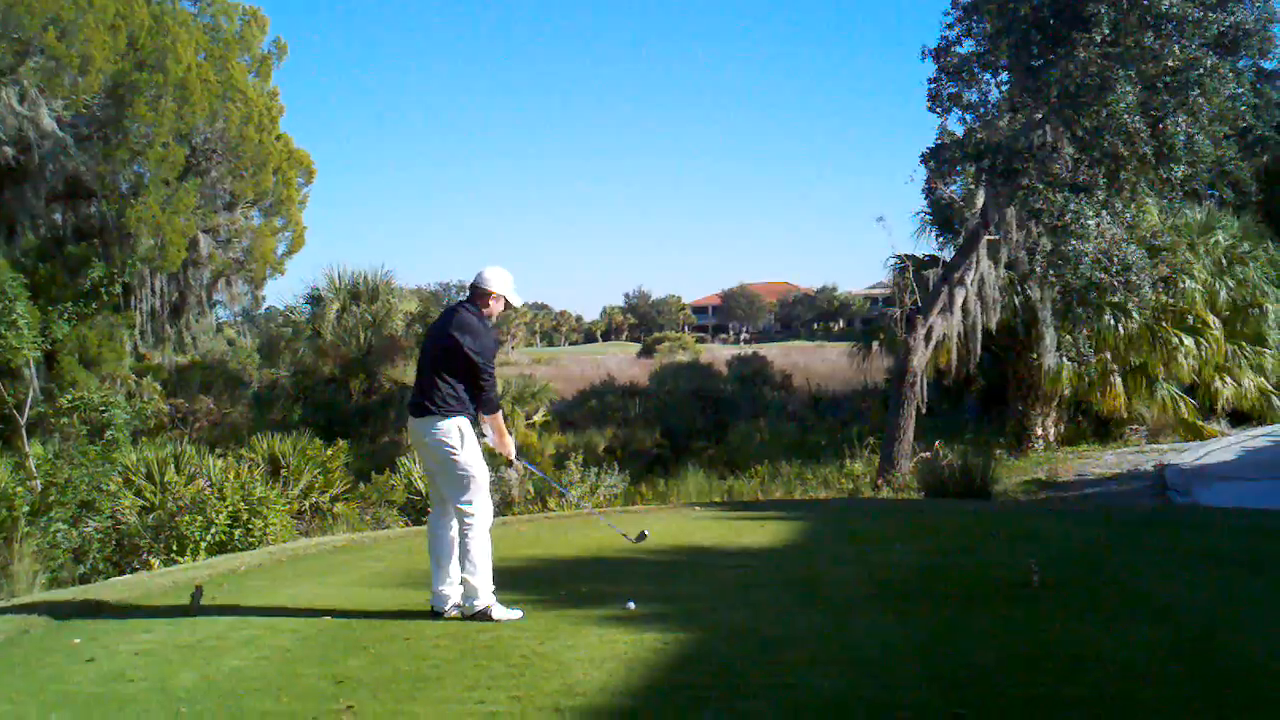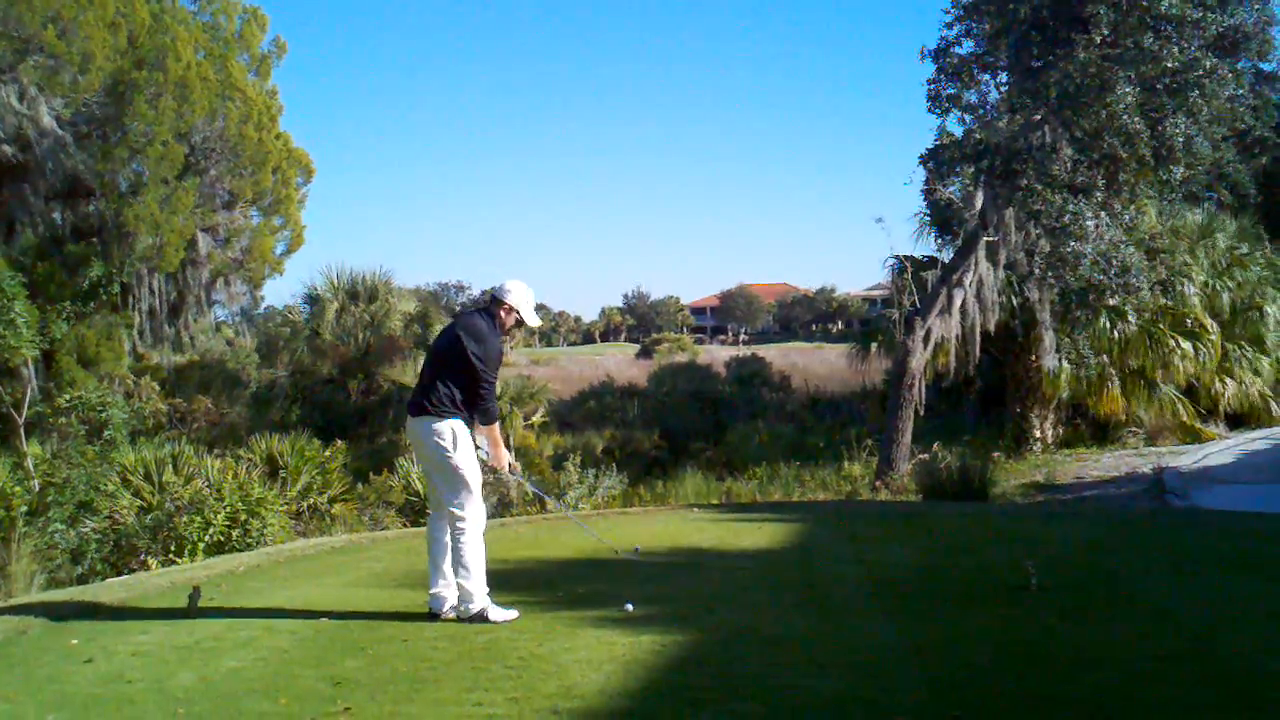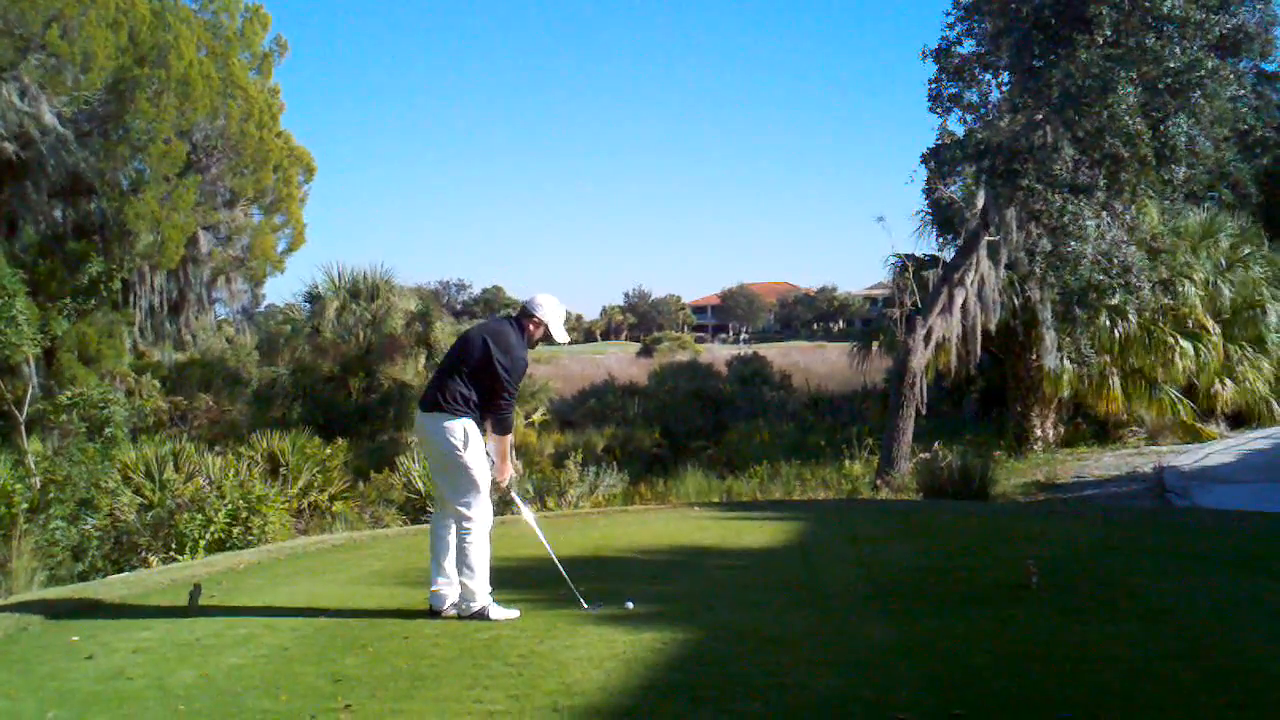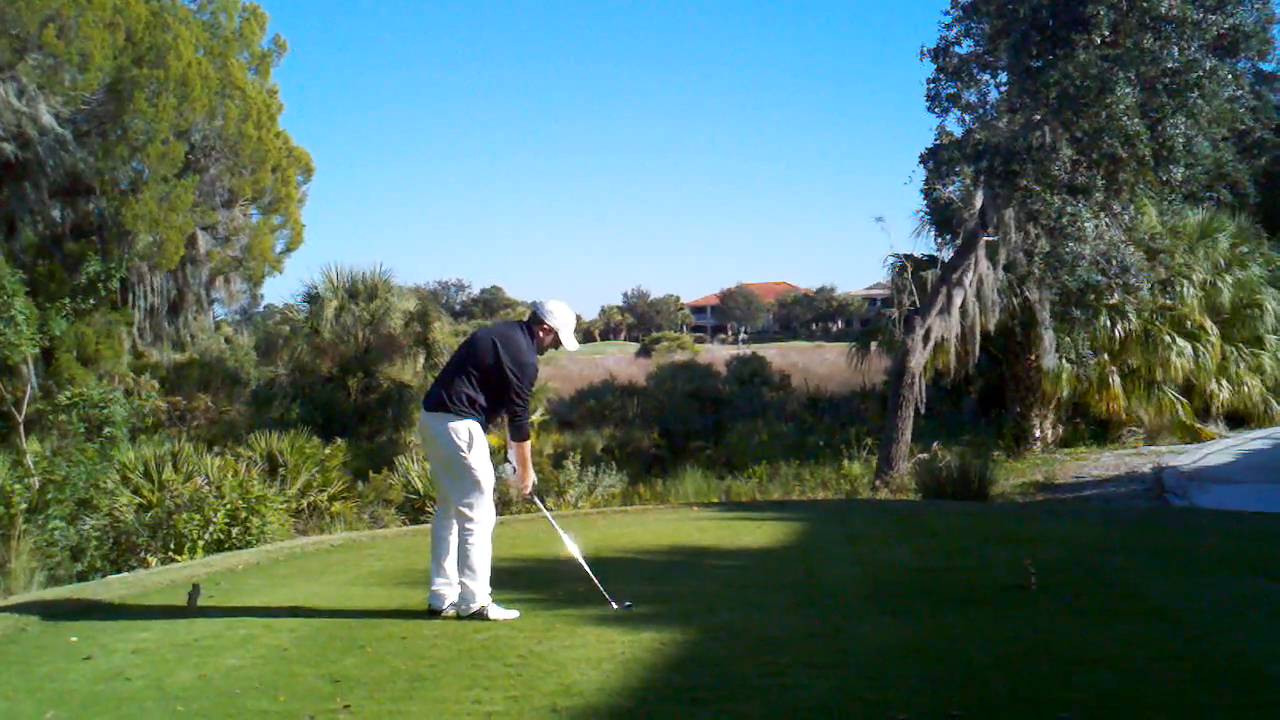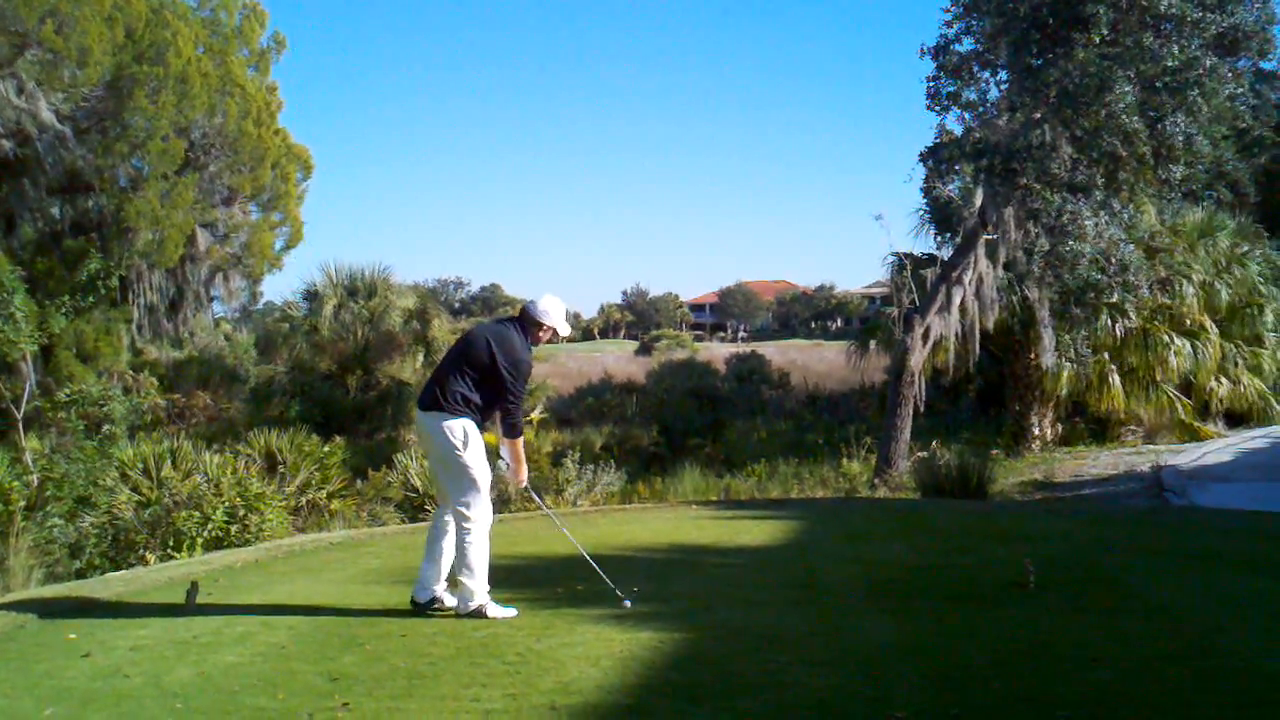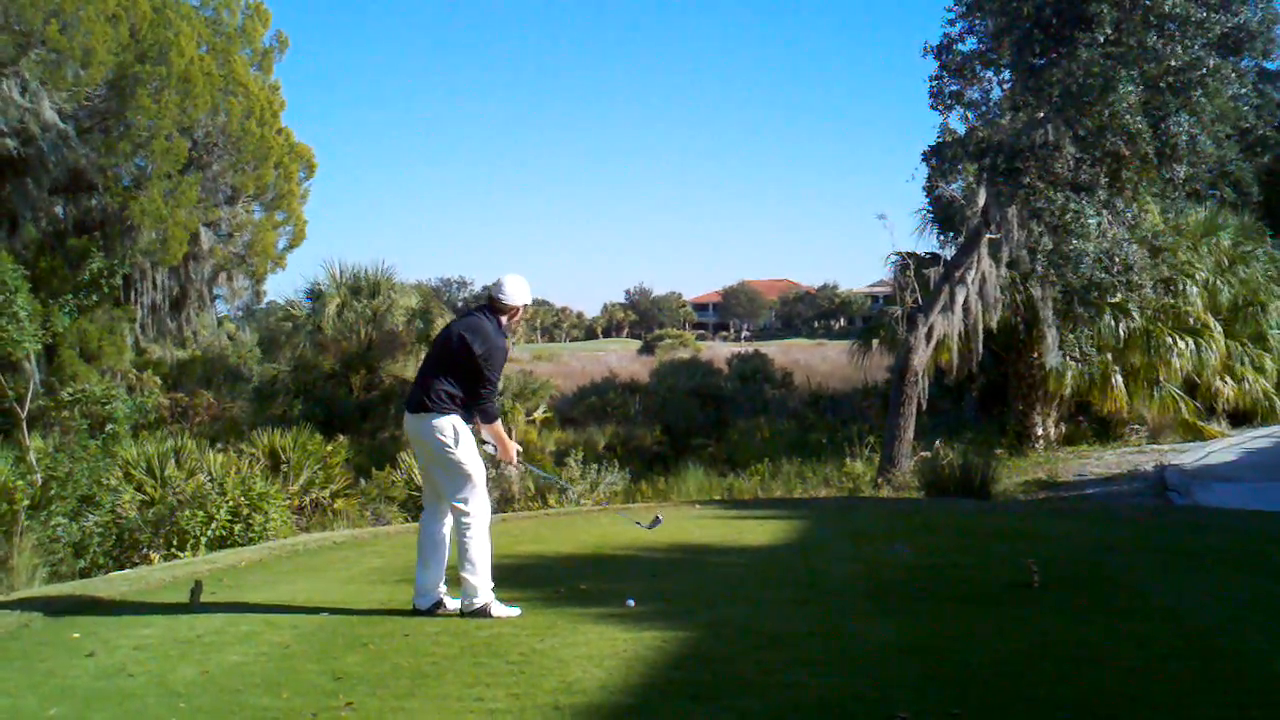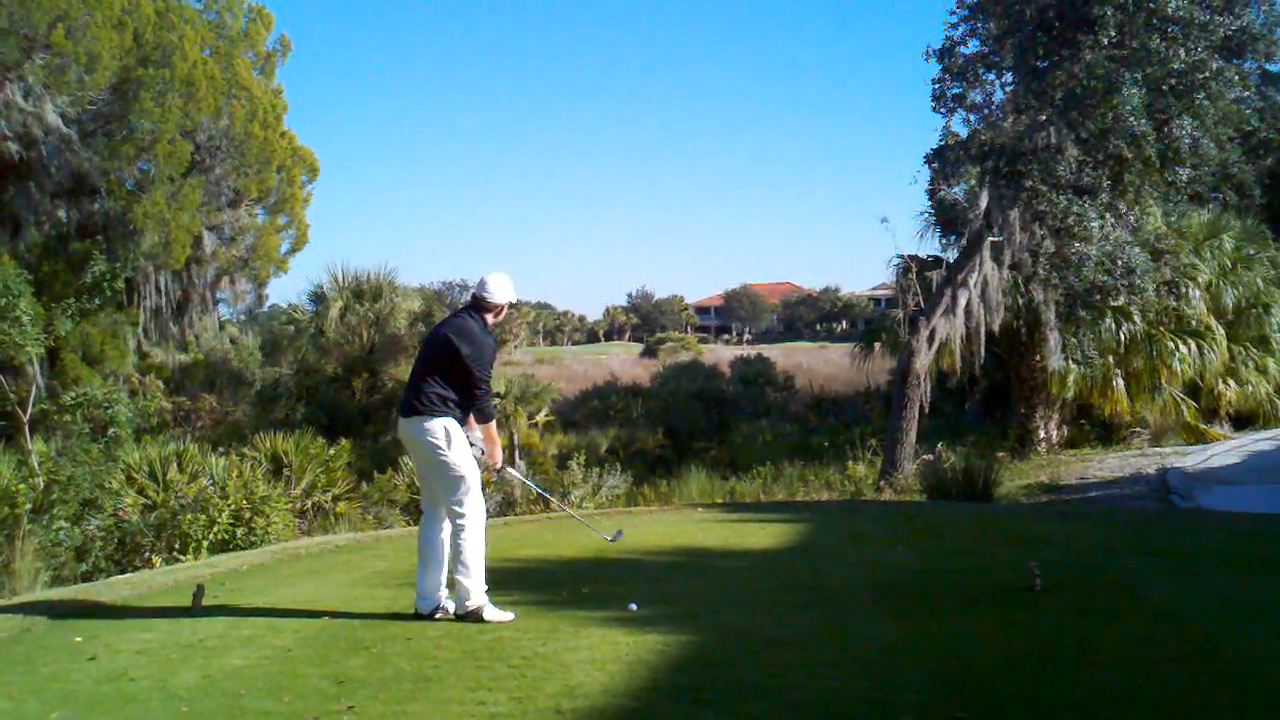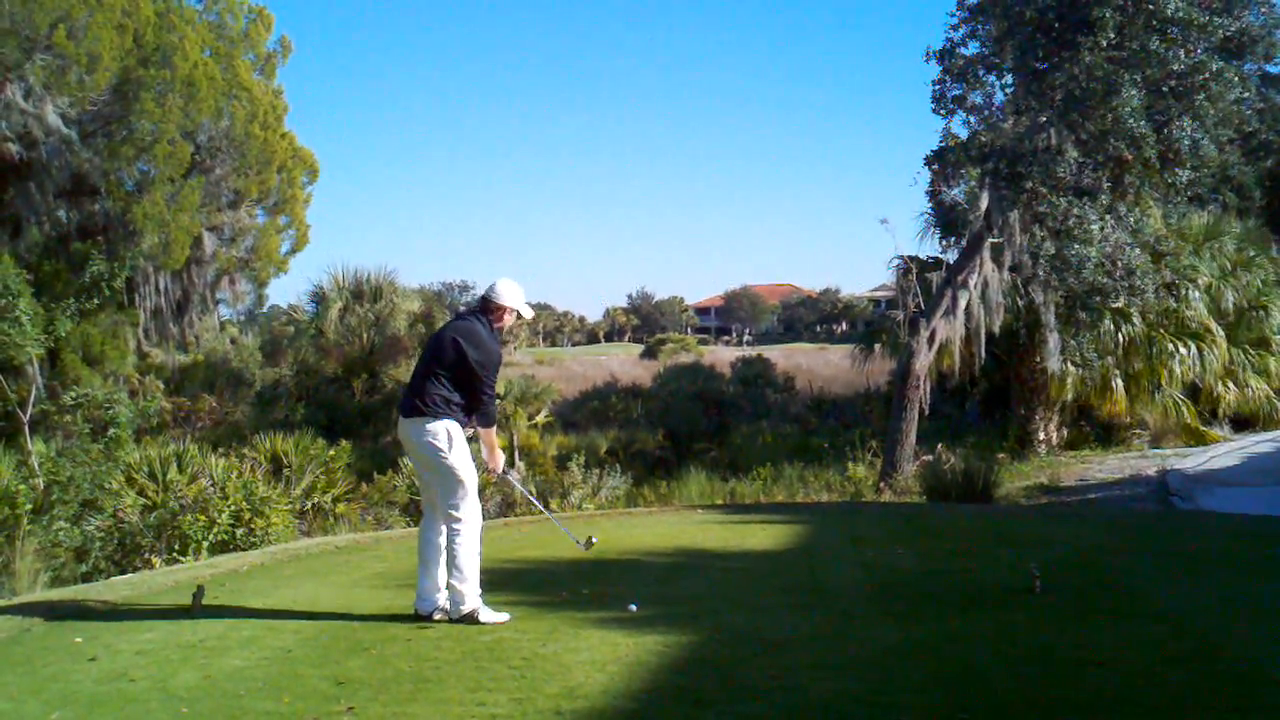
dt=0.4s
person 1, frame 1
left shoulder: (449, 318)
right shoulder: (477, 331)
right elbow: (485, 391)
left wrist: (489, 429)
right wrist: (503, 437)
left hip: (423, 422)
right hip: (448, 426)
left knee: (444, 511)
right knee: (475, 513)
left ankle: (445, 599)
right ankle: (479, 601)
person 1, frame 2
left shoulder: (467, 324)
right shoulder: (485, 337)
right elbow: (484, 400)
left wrist: (485, 440)
right wrist: (498, 448)
left hip: (423, 422)
right hip: (444, 426)
left knee: (443, 514)
right knee: (468, 516)
left ankle: (443, 600)
right ankle: (473, 603)
person 1, frame 3
left shoulder: (493, 329)
right shoulder: (513, 349)
right elbow: (502, 411)
left wrist: (493, 450)
right wrist: (504, 461)
left hip: (431, 419)
right hip: (454, 424)
left knee: (448, 511)
right knee: (475, 515)
left ankle: (444, 597)
right ankle: (475, 603)
person 1, frame 4
left shoulder: (502, 333)
right shoulder: (523, 355)
right elbow: (518, 417)
left wrist: (513, 455)
right wrist: (525, 469)
left hip: (433, 418)
right hip: (457, 424)
left knee: (449, 510)
right knee: (477, 515)
left ankle: (443, 597)
right ankle: (475, 602)
person 1, frame 5
left shoulder: (495, 330)
right shoulder: (516, 353)
right elbow: (512, 413)
left wrist: (505, 449)
right wrist: (518, 463)
left hip: (430, 416)
right hip: (453, 423)
left knee: (449, 508)
right knee: (474, 513)
left ankle: (427, 592)
right ankle: (473, 600)
person 1, frame 6
left shoulder: (468, 322)
right shoulder: (492, 340)
right elbow: (485, 402)
left wrist: (493, 436)
right wrist: (505, 444)
left hip: (419, 418)
right hip: (443, 422)
left knee: (437, 509)
right knee: (474, 510)
left ankle: (428, 596)
right ankle: (478, 599)
person 1, frame 7
left shoulder: (454, 324)
right shoulder: (479, 339)
right elbow: (481, 399)
left wrist: (474, 431)
right wrist: (494, 446)
left hip: (414, 421)
right hip: (436, 425)
left knee: (436, 512)
right knee: (468, 512)
left ankle: (430, 600)
right ankle: (472, 602)
person 1, frame 8
left shoulder: (459, 326)
right shoulder: (484, 343)
right elbow: (485, 403)
left wrist: (481, 440)
right wrist: (494, 450)
left hip: (414, 423)
right hip: (437, 426)
left knee: (436, 514)
right knee: (464, 515)
left ankle: (430, 601)
right ankle: (465, 605)
